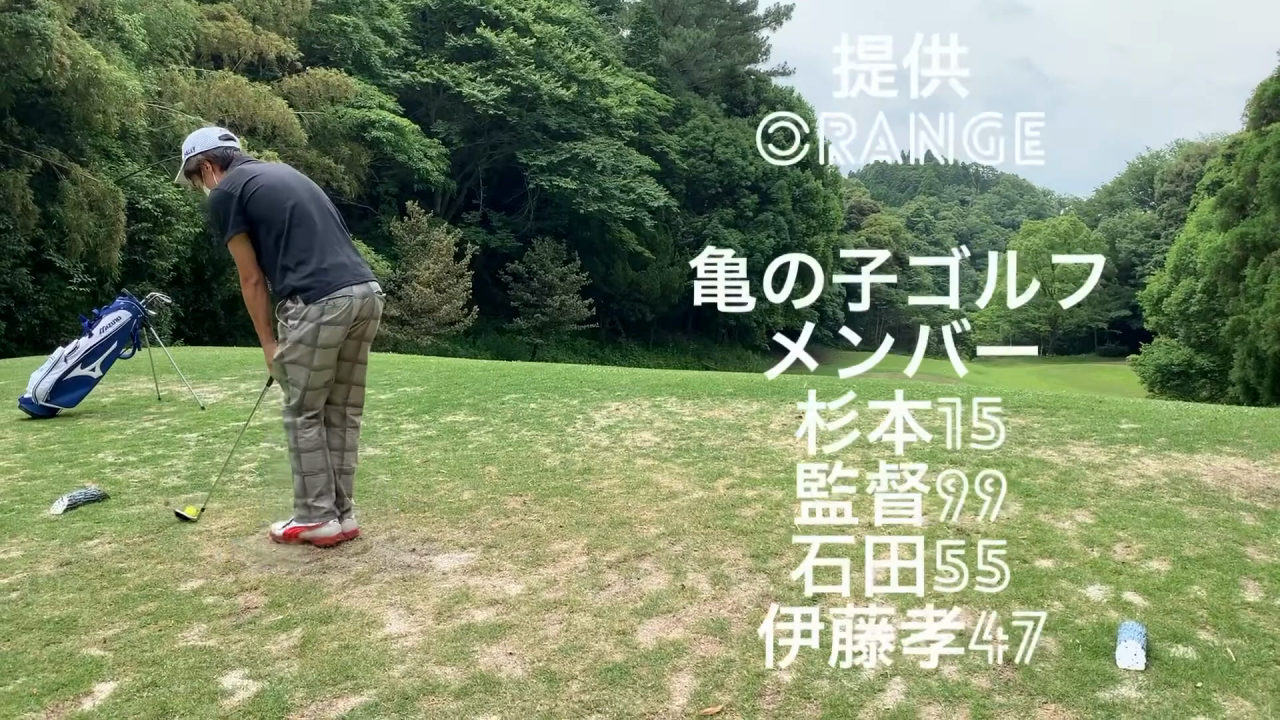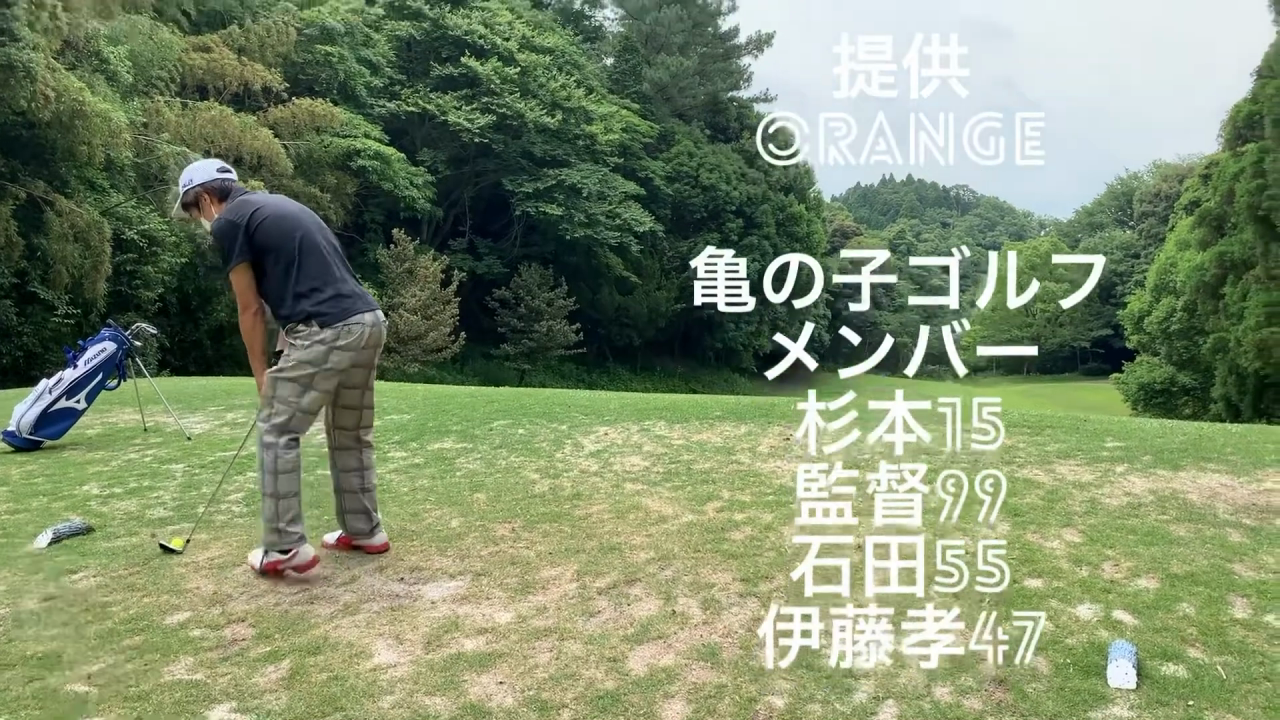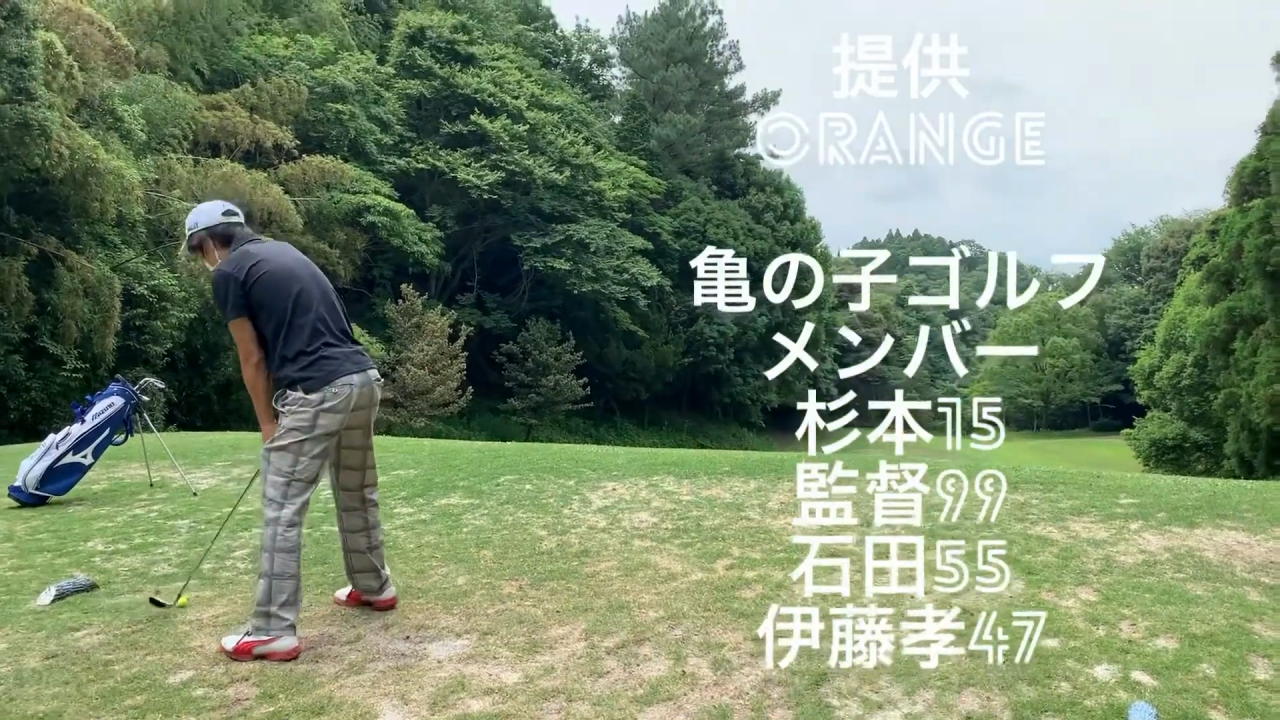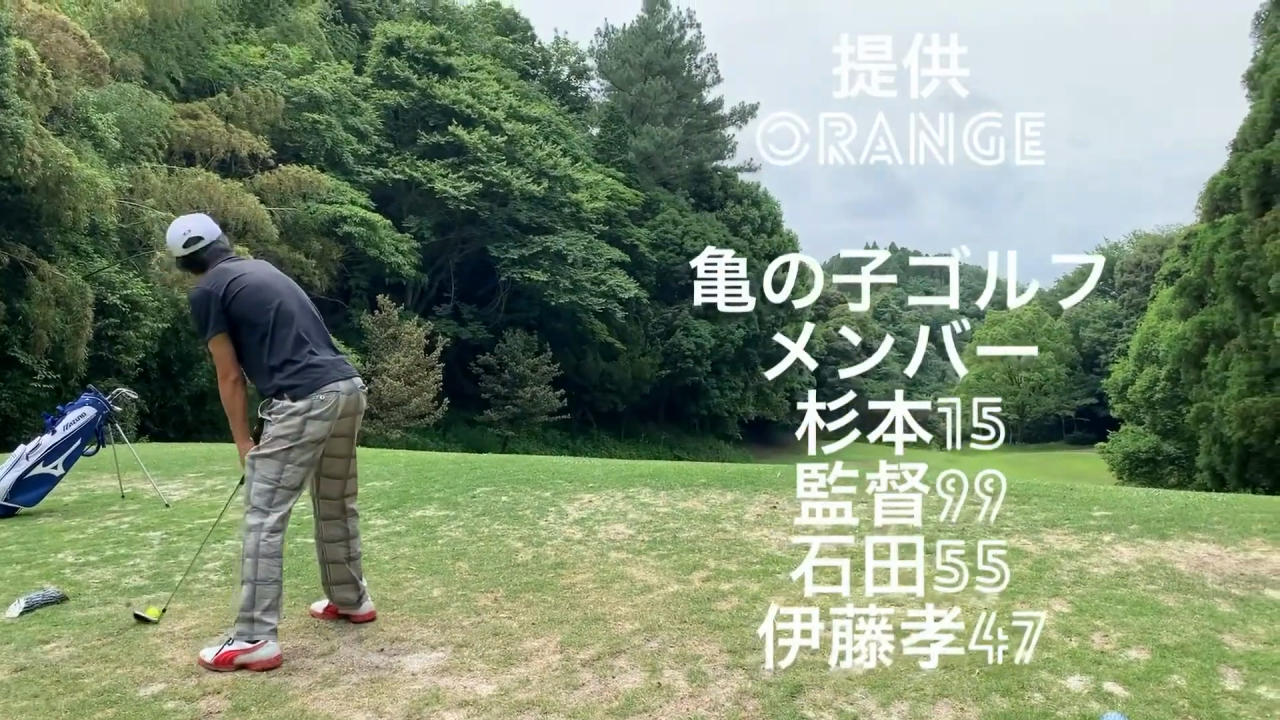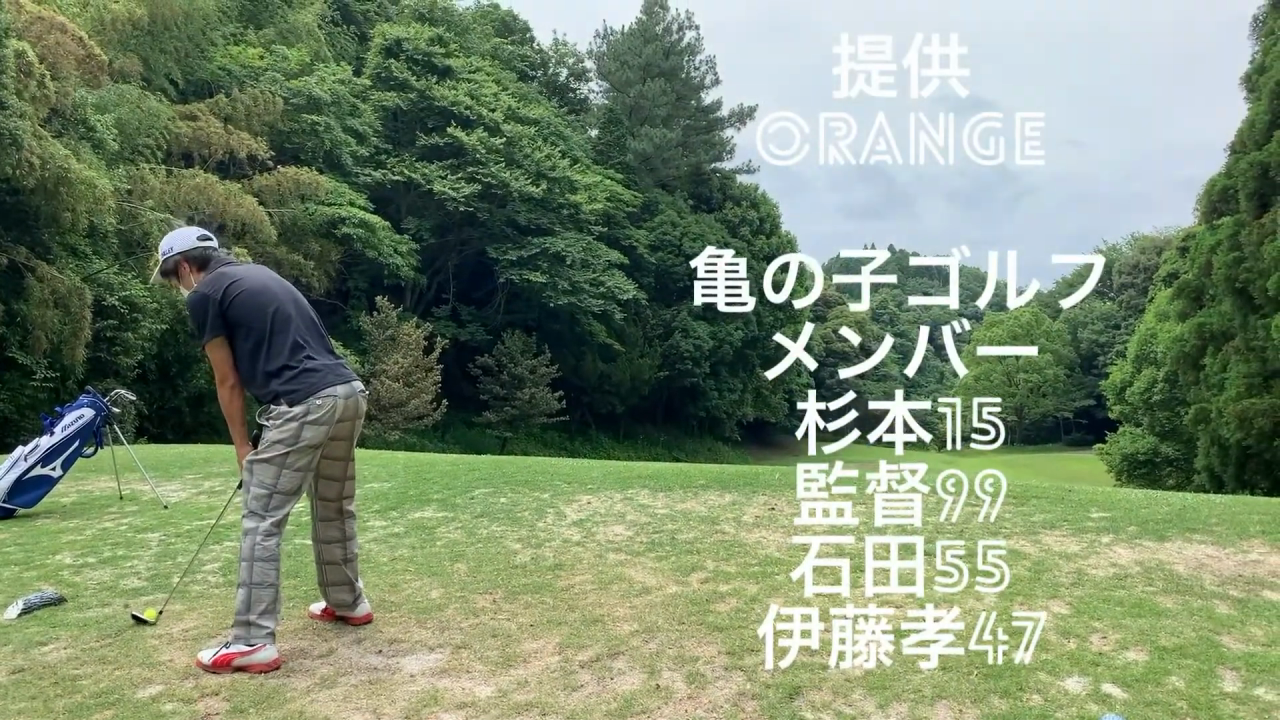
dt=1s
person 1, frame 1
left shoulder: (225, 193)
right shoulder: (282, 173)
left elbow: (253, 279)
left wrist: (268, 342)
right wrist: (279, 339)
left hip: (318, 303)
right hip: (367, 292)
left knee: (303, 415)
right knee: (343, 414)
left ankle: (316, 517)
right ankle: (340, 513)
person 1, frame 2
left shoulder: (229, 223)
right shoulder: (278, 204)
left elbow: (251, 308)
left wrist: (261, 372)
right wrist: (285, 353)
left hip: (326, 330)
right hip: (369, 320)
left knee: (278, 434)
right knee: (351, 435)
left ankle: (287, 544)
right ankle: (365, 530)
person 1, frame 3
left shoulder: (228, 274)
right shoulder: (285, 252)
left elbow: (253, 360)
left wrist: (268, 424)
right wrist: (276, 421)
left hip: (317, 393)
right hip: (364, 378)
left knee: (283, 511)
right knee: (357, 494)
left ankle: (274, 630)
right ankle: (374, 586)
person 1, frame 4
left shoulder: (206, 293)
right shoulder: (262, 270)
left elbow: (230, 377)
left wrist: (243, 441)
left hip: (304, 402)
right hip: (348, 387)
left knee: (264, 519)
right knee: (337, 506)
left ankle: (256, 639)
right ankle: (351, 599)
person 1, frame 5
left shoulder: (204, 296)
right shoulder: (258, 274)
left elbow: (229, 382)
left wrist: (242, 446)
right wrist: (259, 440)
left hip: (303, 405)
right hip: (348, 391)
left knee: (261, 522)
right knee: (334, 507)
left ankle: (253, 641)
right ankle: (348, 601)
